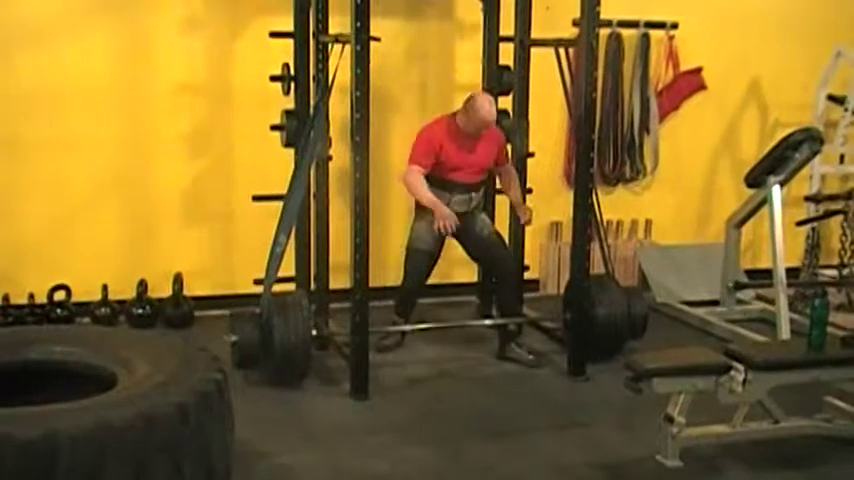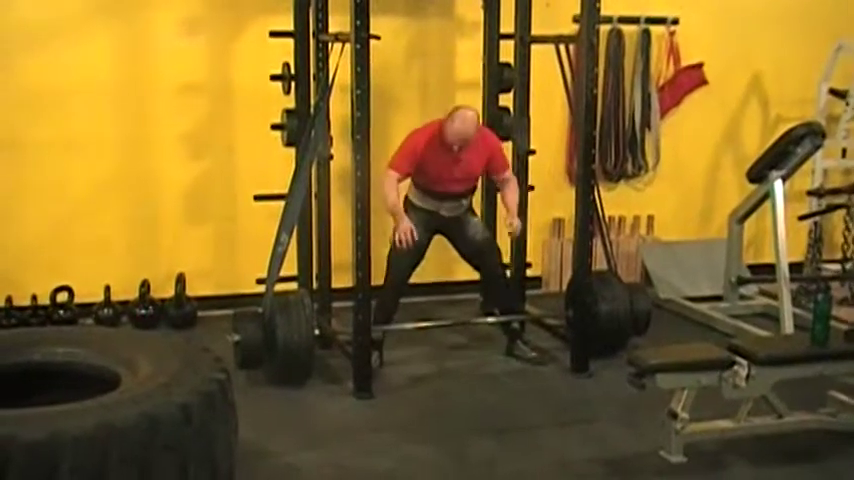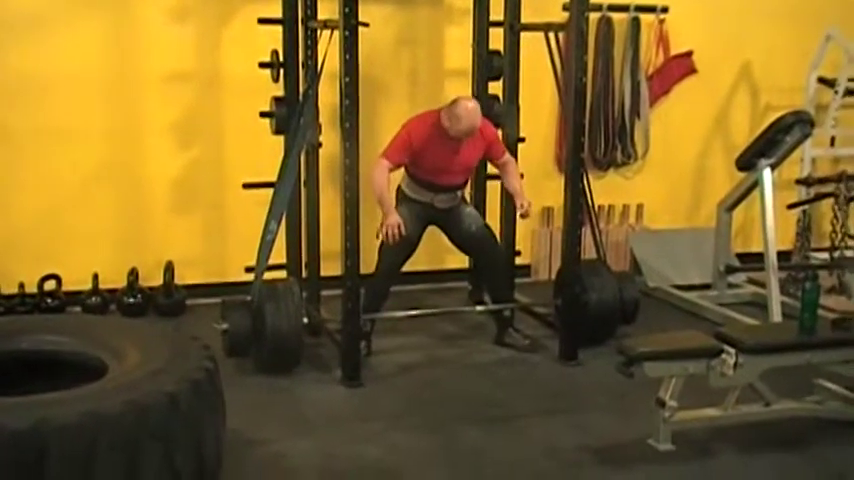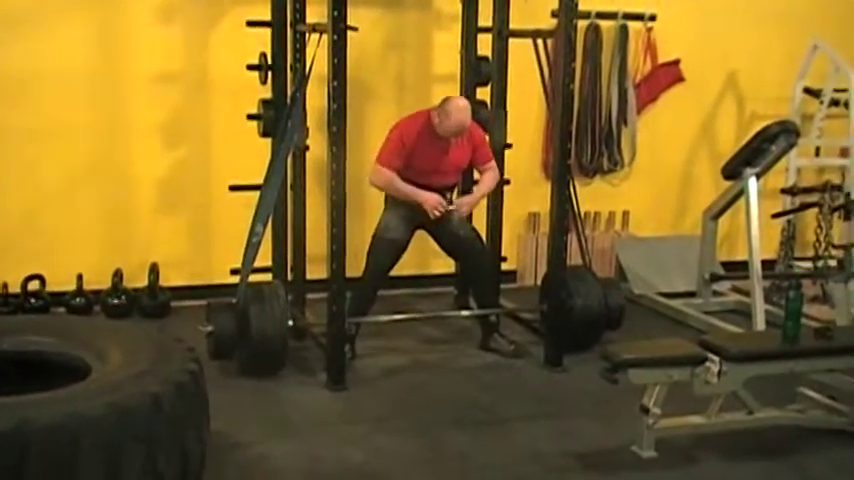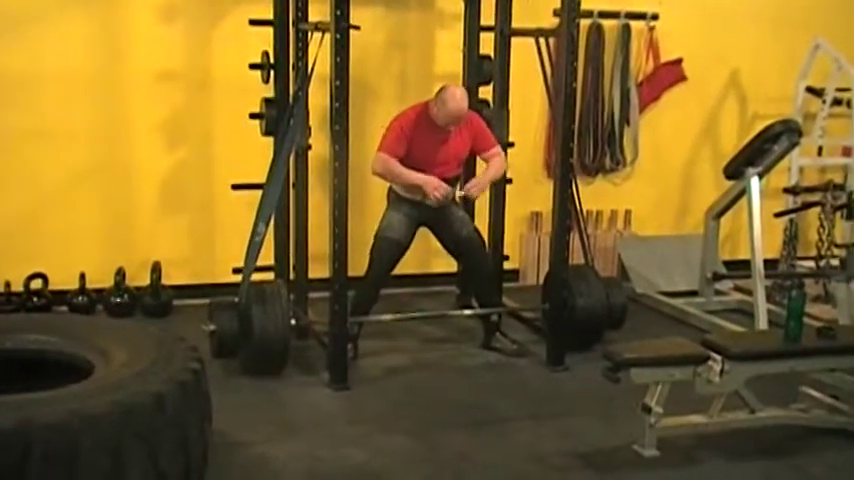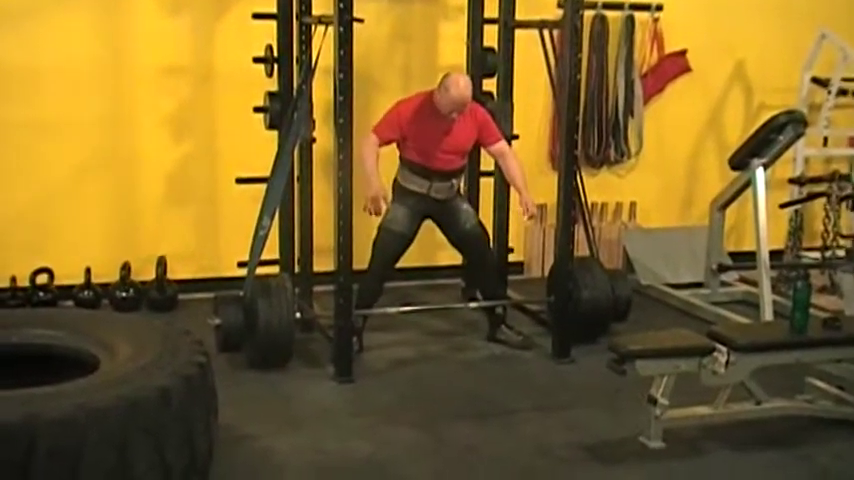
dt=0.7s
person 1, frame 1
left shoulder: (495, 135)
right shoulder: (434, 133)
left elbow: (505, 170)
right elbow: (412, 175)
left wrist: (518, 204)
right wrist: (438, 207)
left hip: (471, 211)
right hip: (435, 212)
left knee: (506, 267)
right knee: (415, 275)
left ankle: (509, 340)
right ankle: (398, 328)
person 1, frame 2
left shoulder: (488, 142)
right shoulder: (421, 139)
left elbow: (506, 179)
right elbow: (389, 179)
left wrist: (512, 213)
right wrist: (400, 218)
left hip: (461, 212)
right hip: (421, 211)
left knee: (494, 267)
right knee: (397, 272)
left ankle: (515, 337)
right ankle: (375, 343)
person 1, frame 3
left shoulder: (484, 131)
right shoulder: (417, 129)
left elbow: (506, 162)
right elbow: (381, 169)
left wrist: (518, 194)
right wrist: (389, 211)
left hip: (454, 203)
right hip: (414, 201)
left knee: (494, 255)
right knee: (389, 261)
left ankle: (506, 326)
right ankle: (363, 332)
person 1, frame 4
left shoulder: (472, 133)
right shoulder: (407, 129)
left elbow: (491, 171)
right elbow: (378, 176)
left wrist: (475, 197)
right wrist: (421, 197)
left hip: (445, 206)
right hip: (404, 204)
left knee: (482, 261)
right knee: (376, 267)
left ankle: (491, 332)
right ankle: (347, 335)
person 1, frame 5
left shoulder: (472, 122)
right shoulder: (408, 121)
left elbow: (498, 158)
right elbow: (379, 164)
left wrist: (484, 179)
right wrist: (422, 180)
left hip: (446, 203)
right hip: (406, 202)
left knee: (480, 261)
right knee: (378, 267)
left ankle: (492, 330)
right ankle: (349, 335)
person 1, frame 6
left shoulder: (477, 115)
right shoulder: (408, 110)
left elbow: (503, 153)
right elbow: (371, 142)
left wrist: (523, 192)
right wrist: (374, 184)
left hip: (450, 196)
right hip: (410, 194)
left knee: (482, 254)
right knee: (382, 260)
left ankle: (498, 323)
right ankle: (355, 328)
